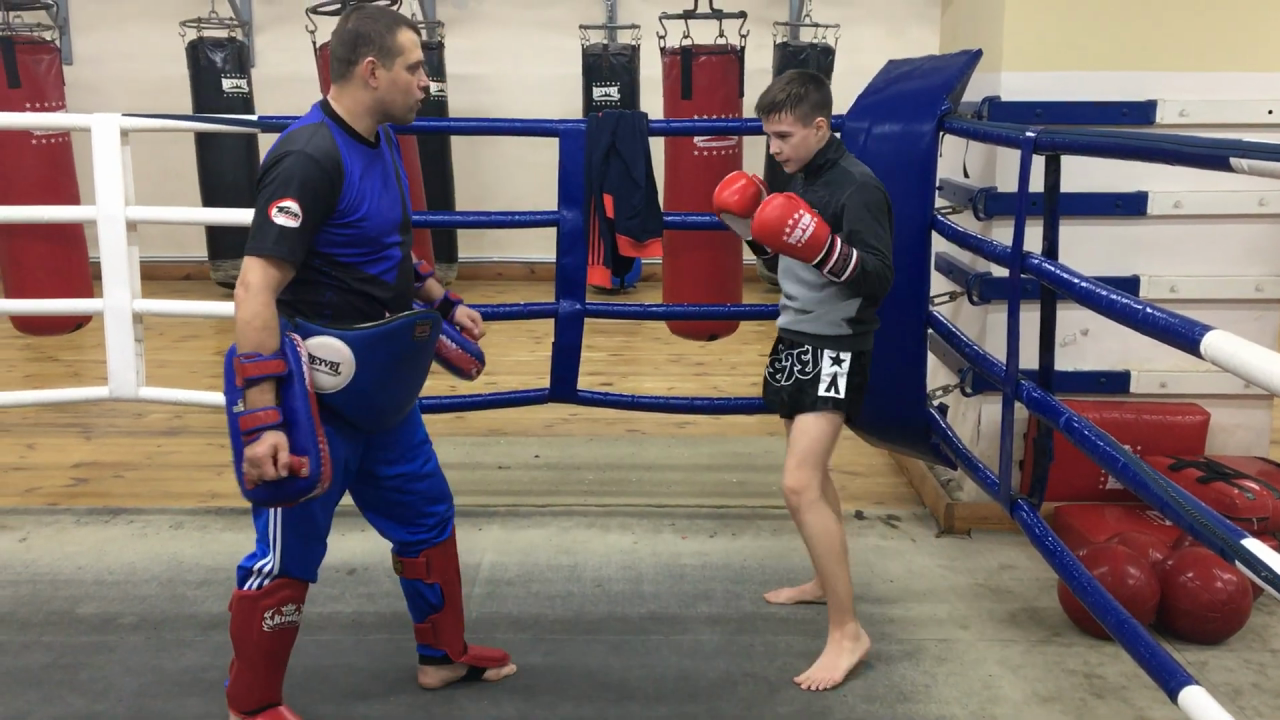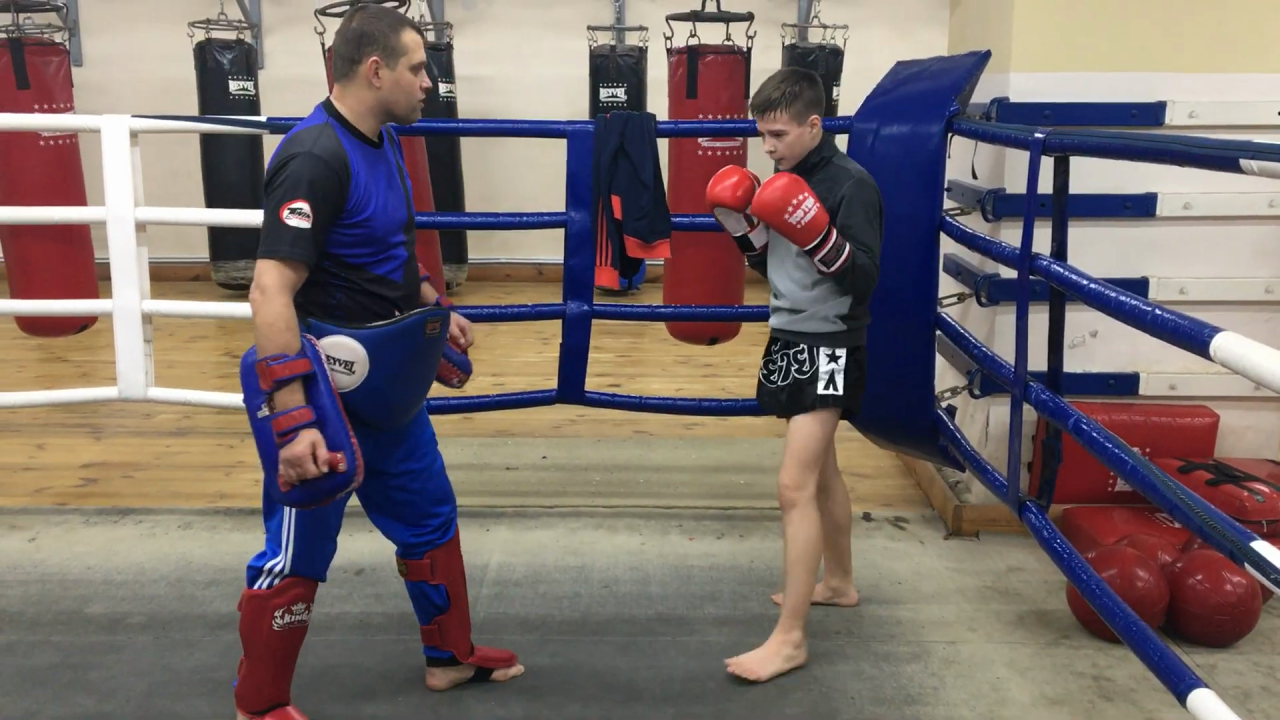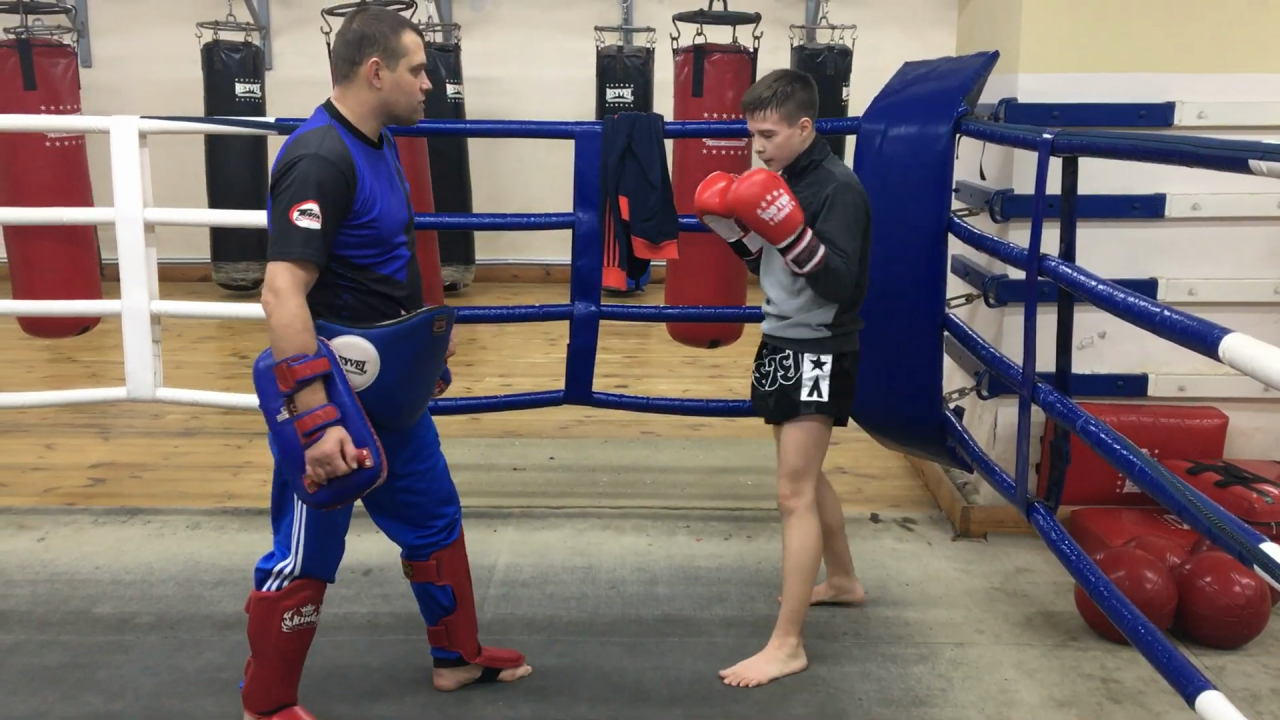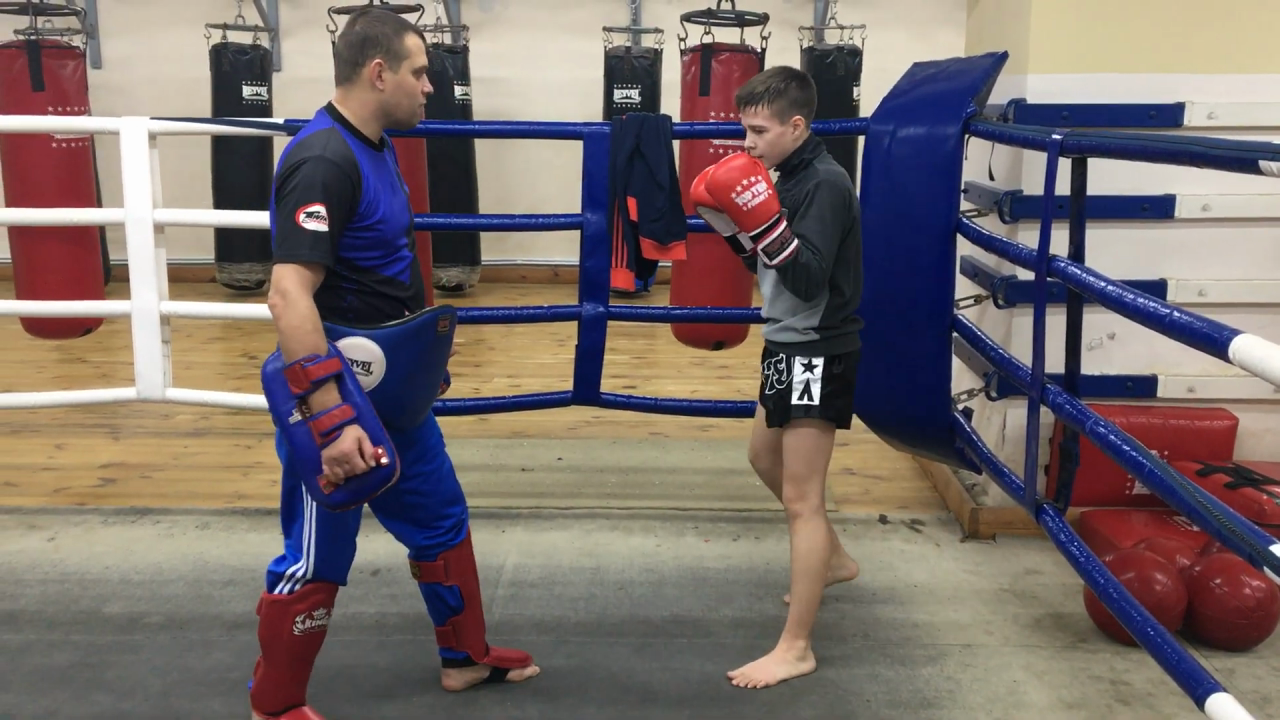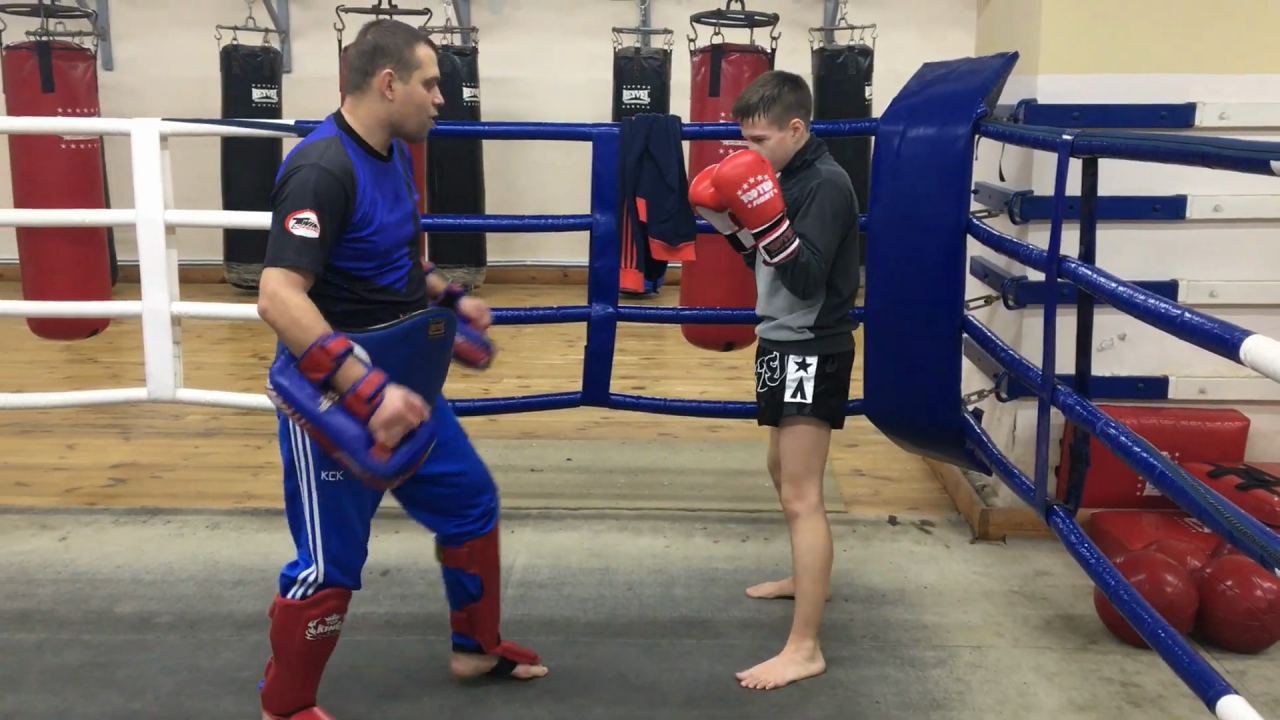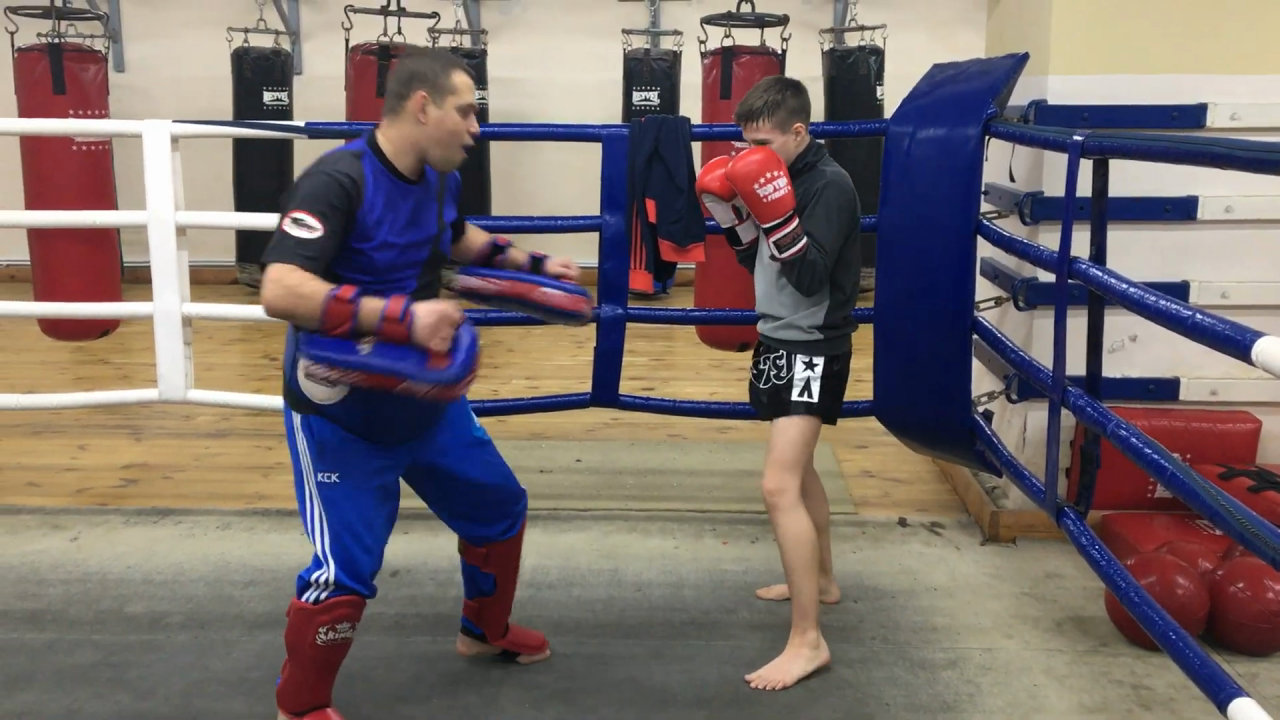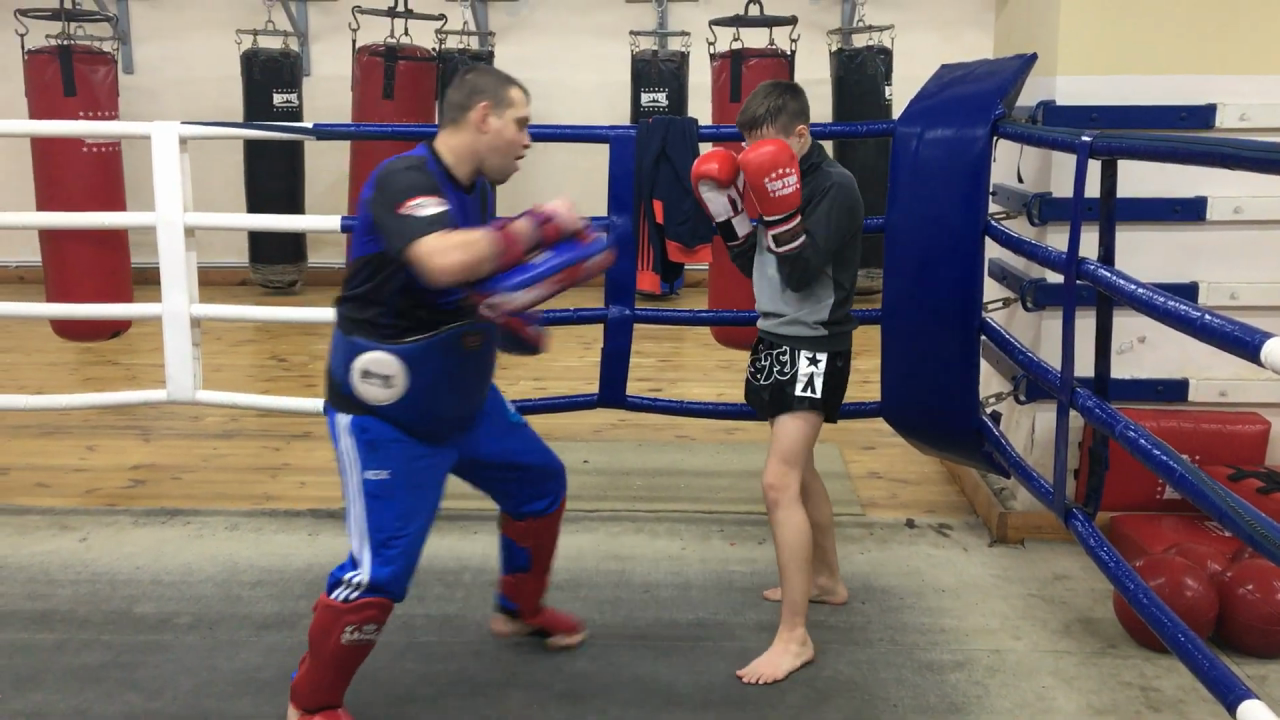
dt=0.2s
person 1, frame 1
left shoulder: (382, 142)
right shoulder: (309, 157)
right elbow: (256, 291)
left wrist: (445, 303)
right wrist: (263, 421)
left hip: (380, 386)
right hip: (318, 393)
left knee: (426, 515)
right knee: (287, 554)
left ankle: (443, 654)
person 1, frame 2
left shoulder: (383, 142)
right shoulder: (316, 158)
right elbow: (271, 293)
left wrist: (437, 309)
right wrist: (294, 420)
left knee: (430, 518)
right knee: (297, 552)
left ankle: (449, 655)
person 1, frame 3
left shoulder: (377, 143)
right shoulder: (320, 159)
right elbow: (283, 295)
left wrist: (419, 331)
right wrist: (316, 419)
left hip: (390, 384)
right hip: (334, 392)
left knee: (434, 519)
right knee: (305, 554)
left ankle: (457, 656)
person 1, frame 4
left shoulder: (373, 145)
right shoulder: (324, 161)
right elbow: (290, 297)
right wrist: (332, 420)
right hip: (338, 390)
left knee: (440, 520)
right knee: (316, 559)
left ankle: (465, 656)
person 1, frame 5
left shoulder: (391, 154)
right shoulder: (322, 170)
right elbow: (278, 297)
left wrist: (449, 296)
right wrist: (365, 394)
left hip: (401, 384)
right hip: (337, 397)
left knee: (469, 502)
right knee: (329, 565)
left ankle: (477, 647)
person 1, frame 6
left shoulder: (435, 178)
right shoulder: (336, 180)
right elbow: (279, 291)
left wrist: (533, 264)
right wrist: (399, 317)
left hip: (425, 396)
right hip: (339, 409)
left knee: (498, 505)
right knee: (344, 573)
left ankle: (485, 631)
person 1, frame 7
left shoulder: (473, 186)
right shoulder: (403, 177)
right elbow: (445, 262)
left wrist: (506, 317)
right wrist: (541, 225)
left hip: (461, 391)
right hip: (386, 406)
left knee: (539, 483)
right knee: (379, 570)
left ankle: (520, 610)
person 2, frame 1
left shoulder: (857, 185)
right shoulder: (801, 179)
left elbow: (877, 278)
left wrist: (818, 244)
right wrist: (755, 229)
left hip: (835, 351)
right hip: (797, 339)
left knee: (800, 485)
right knee: (807, 472)
left ankle: (846, 632)
right ankle: (828, 580)
person 2, frame 2
left shoulder: (850, 183)
right shoulder: (787, 175)
left elbow: (864, 277)
left wrist: (815, 233)
right wrist: (740, 223)
left hip: (828, 348)
right hip: (787, 338)
left knee: (793, 486)
right knee: (819, 471)
left ankle: (790, 637)
right ankle: (839, 581)
person 2, frame 3
left shoulder: (838, 187)
right shoulder: (779, 181)
left elbow: (840, 283)
left wrist: (790, 230)
right wrist: (733, 230)
left hip: (819, 353)
right hip: (782, 344)
left knee: (793, 494)
right knee: (806, 475)
left ankle: (787, 644)
right ankle: (841, 579)
person 2, frame 4
left shoulder: (825, 184)
right shoulder: (785, 178)
left elbow: (807, 280)
left wrist: (762, 215)
right wrist: (730, 225)
left hip: (817, 355)
right hip: (789, 348)
left knee: (800, 498)
right knee: (764, 458)
left ankle: (795, 647)
right ankle: (834, 558)
person 2, frame 5
left shoulder: (826, 184)
right shoulder: (788, 179)
left elbow: (806, 278)
left wrist: (766, 214)
right wrist: (732, 225)
left hip: (812, 355)
right hip: (785, 347)
left knee: (800, 498)
right knee: (782, 470)
left ankle: (804, 648)
right ankle: (809, 575)
person 2, frame 6
left shoulder: (830, 186)
right shoulder: (784, 180)
left elbow: (810, 277)
left wrist: (775, 211)
right wrist: (731, 216)
left hip: (812, 353)
right hip: (780, 344)
left knee: (778, 487)
right knee: (796, 473)
left ankle: (807, 640)
right ankle: (818, 578)
person 2, frame 7
left shoulder: (835, 186)
right shoulder: (769, 183)
left elbow: (801, 274)
right elbow: (754, 265)
left wrist: (780, 204)
right wrist: (725, 208)
left hip: (812, 349)
right hip: (775, 341)
left knee: (777, 484)
right knee: (798, 470)
left ankle: (793, 635)
right ankle: (826, 577)
